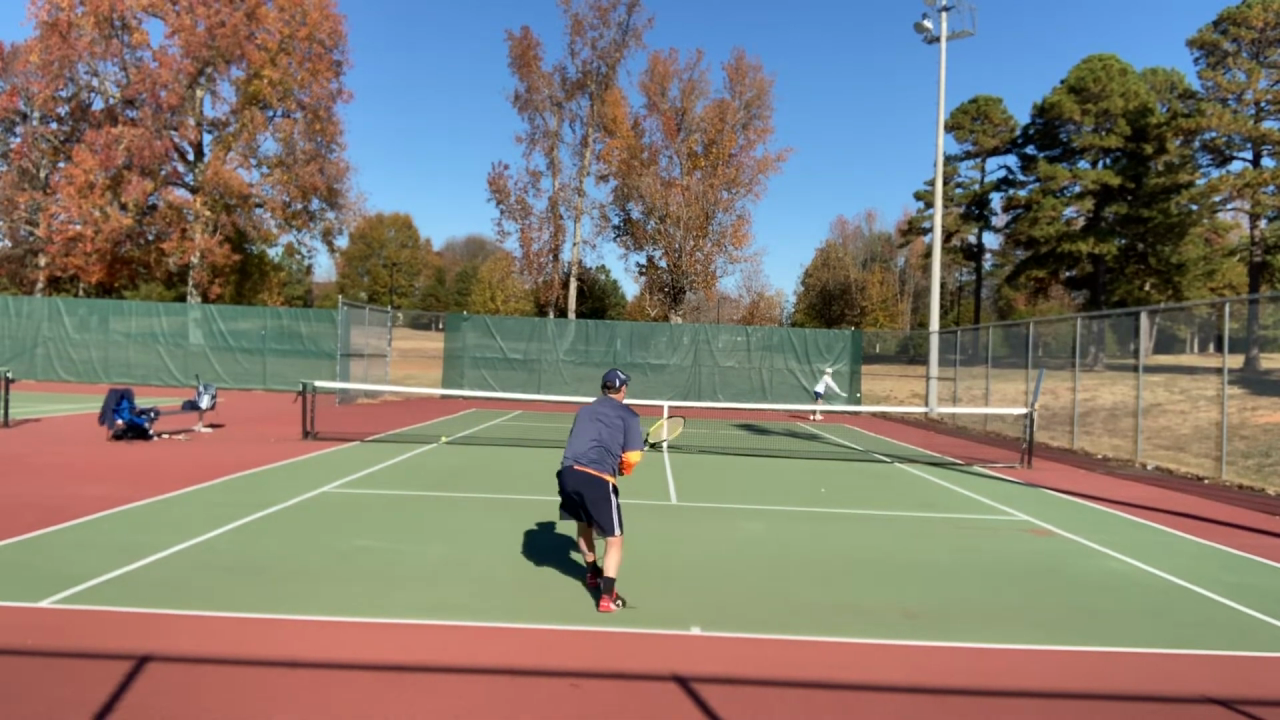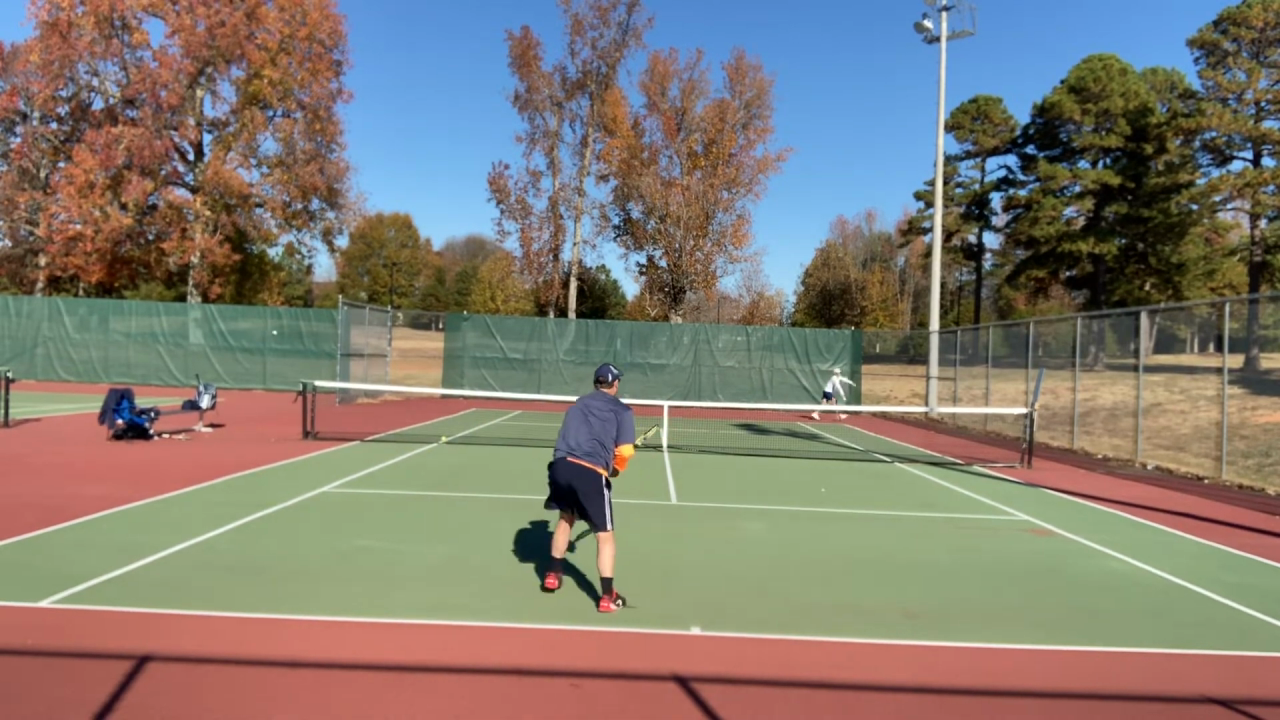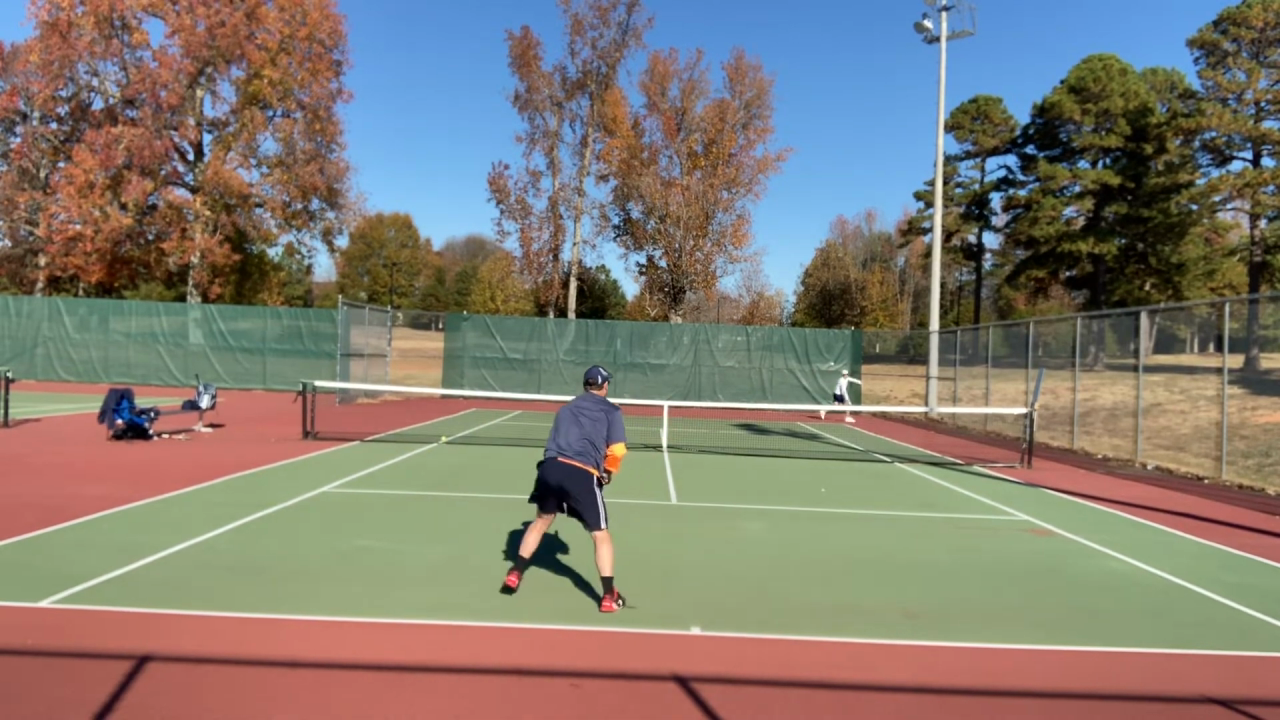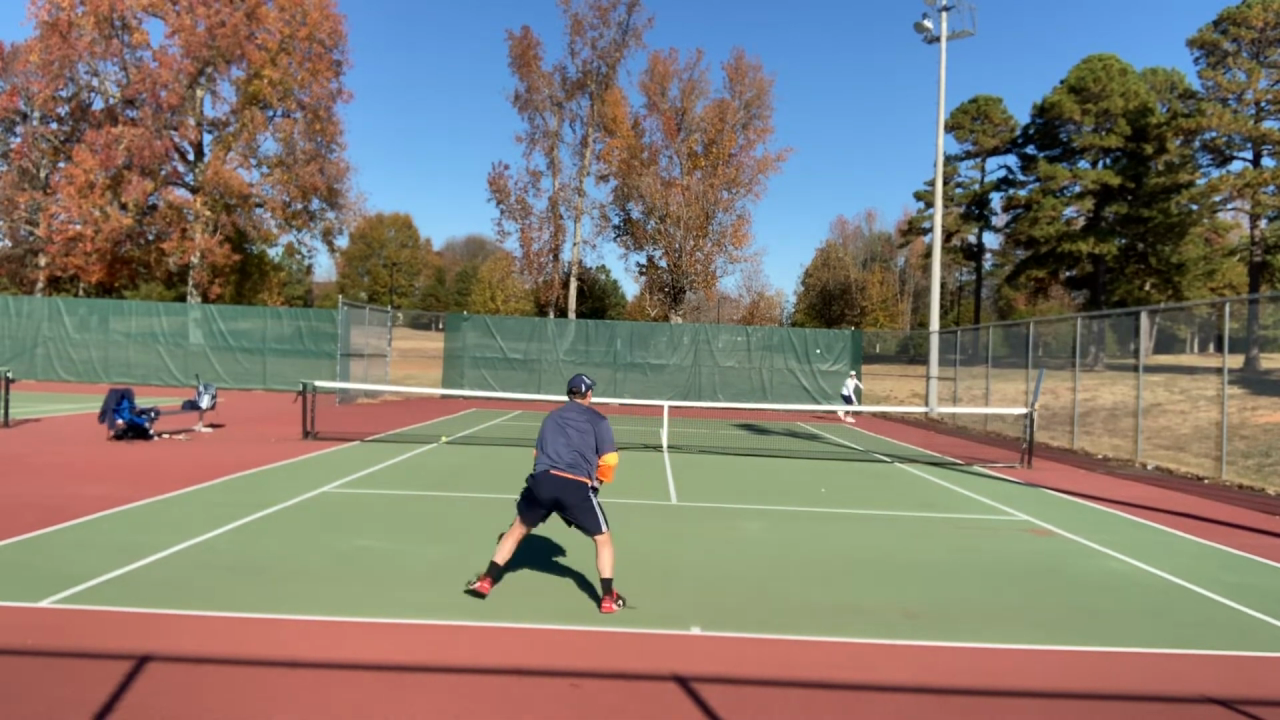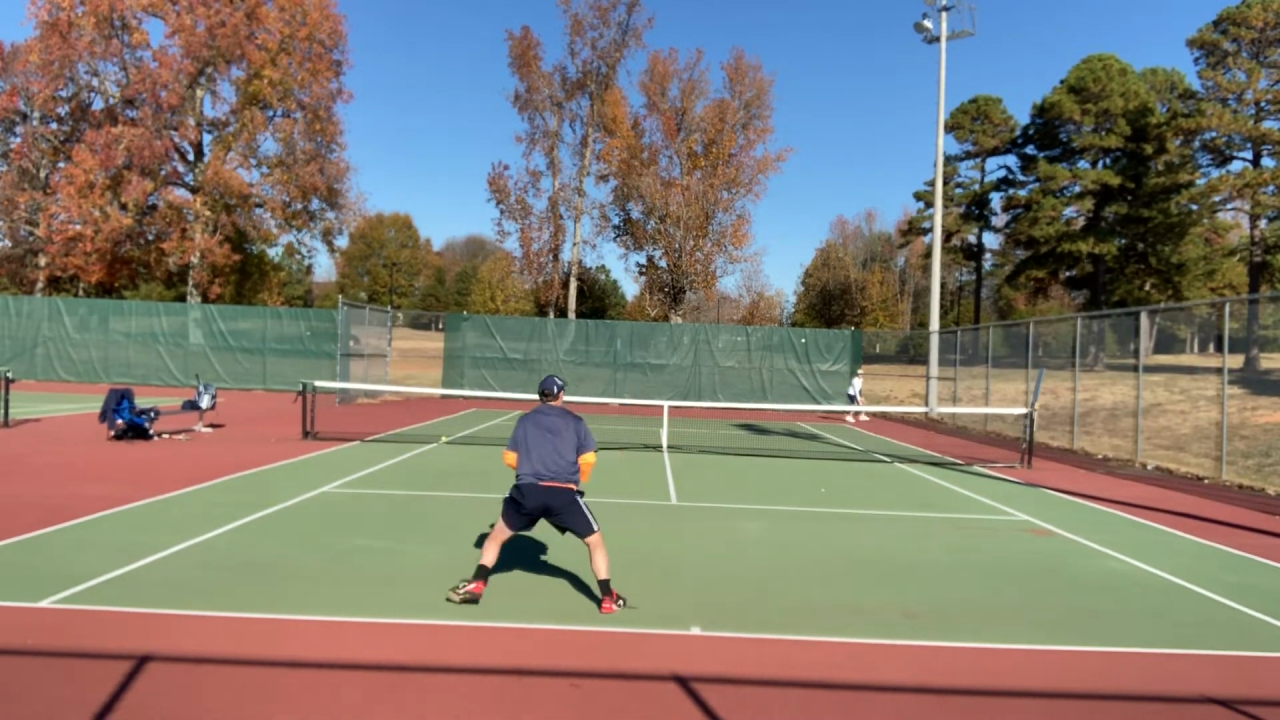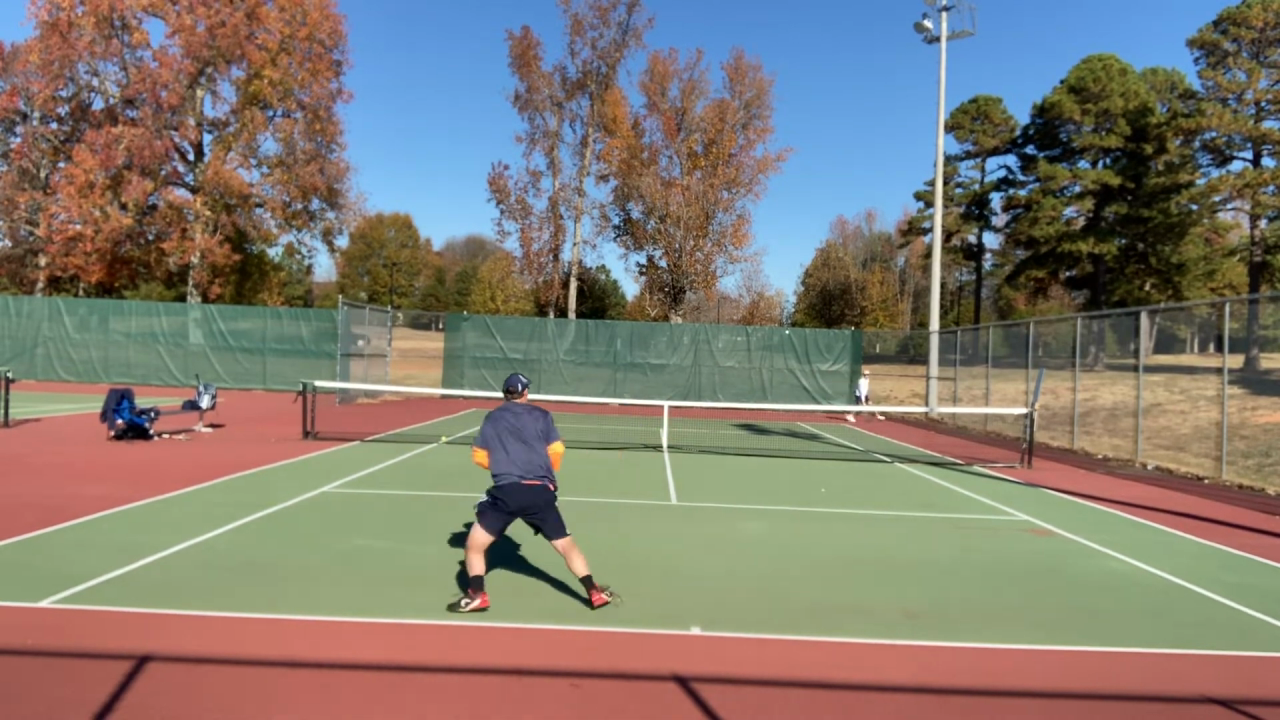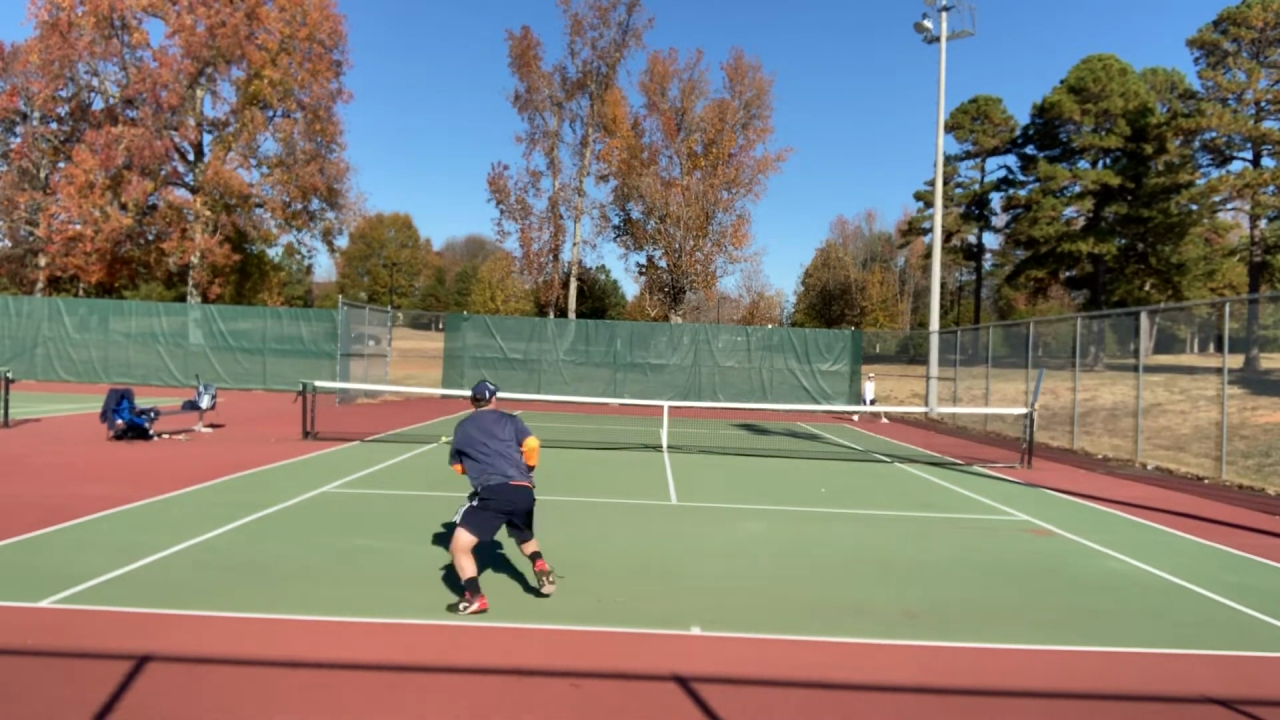
dt=0.1s
person 1, frame 1
left shoulder: (585, 410)
right shoulder: (629, 416)
right elbow: (632, 457)
right wrist: (622, 469)
left hip: (568, 473)
right hip: (598, 481)
left knee: (585, 526)
right knee: (614, 540)
left ankle: (593, 573)
right ankle: (607, 597)
person 1, frame 2
left shoulder: (576, 404)
right shoulder: (622, 410)
right elbow: (624, 452)
right wrist: (615, 468)
left hip: (561, 467)
right hip: (591, 475)
left knee: (566, 520)
right knee: (605, 537)
left ankle: (553, 575)
right ankle: (607, 597)
person 1, frame 3
left shoulder: (567, 408)
right shoulder: (611, 411)
right elbow: (617, 451)
right wrist: (609, 472)
left hip: (551, 467)
right hip: (582, 476)
left knee: (541, 522)
right knee: (602, 537)
left ankle: (514, 574)
right ankle: (609, 596)
person 1, frame 4
left shoulder: (552, 417)
right shoulder: (598, 420)
left elbow: (538, 453)
right elbow: (610, 460)
right wrist: (599, 480)
left hip: (542, 481)
right hip: (577, 486)
left knee: (515, 533)
right knee: (604, 540)
left ankle: (485, 582)
right ankle: (609, 598)
person 1, frame 5
left shoulder: (525, 420)
right shoulder: (575, 421)
left elbow: (510, 458)
right elbow: (588, 460)
right wrist: (577, 479)
left hip: (527, 490)
right hip: (563, 492)
left knee: (496, 537)
right knee: (595, 542)
left ankle: (476, 584)
right ankle: (608, 598)
person 1, frame 6
left shoulder: (491, 418)
right shoulder: (541, 416)
left elbow: (479, 456)
right elbow: (556, 451)
left hip: (508, 491)
right hip: (540, 491)
left knee: (474, 545)
right knee: (565, 545)
left ankle: (477, 594)
right ankle: (594, 592)
person 1, frame 7
left shoulder: (462, 428)
right shoulder: (510, 420)
left elbow: (457, 467)
right elbow: (532, 445)
right wrist: (527, 470)
left hip: (490, 494)
right hip: (522, 492)
left knee: (459, 547)
right knee: (526, 541)
left ankle: (475, 596)
right ankle: (540, 567)
